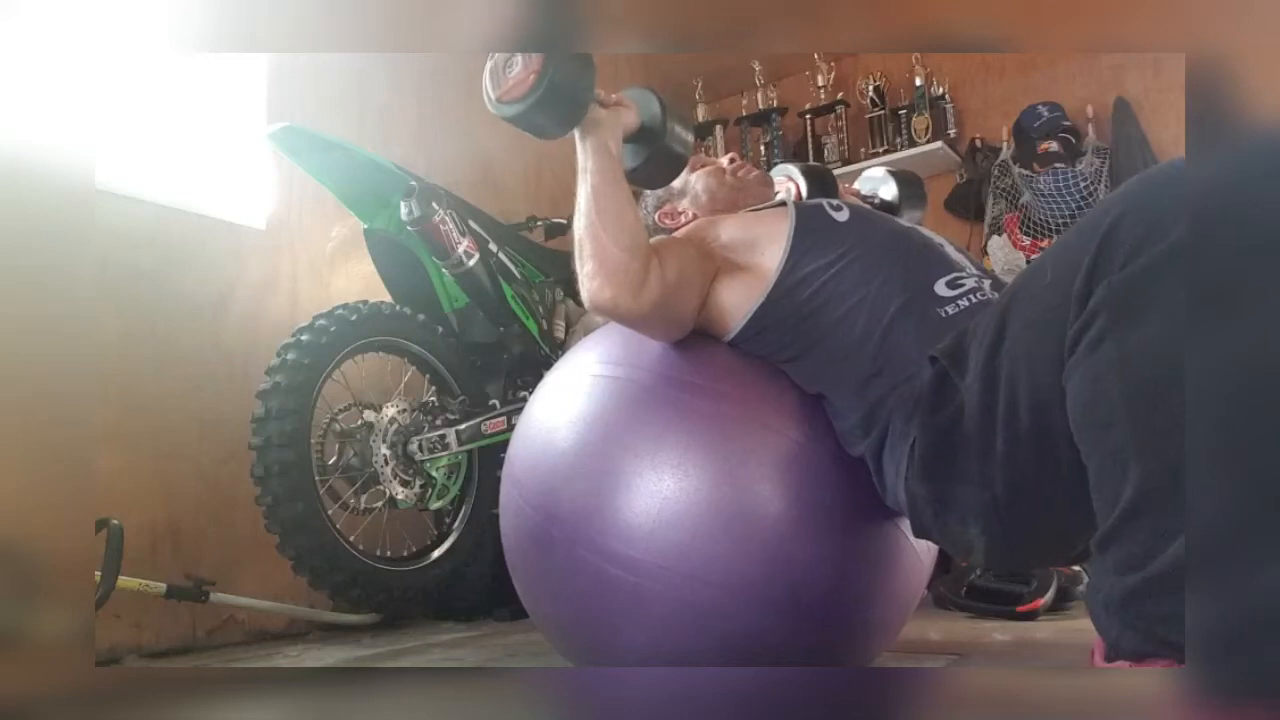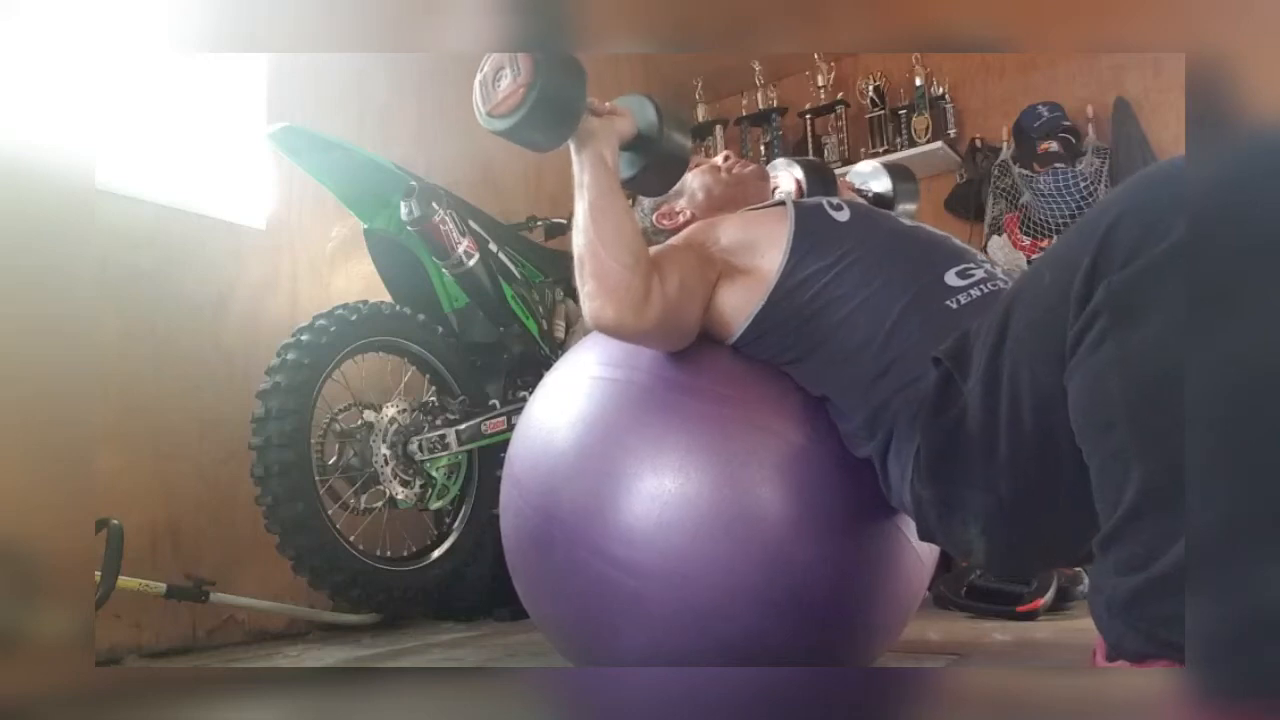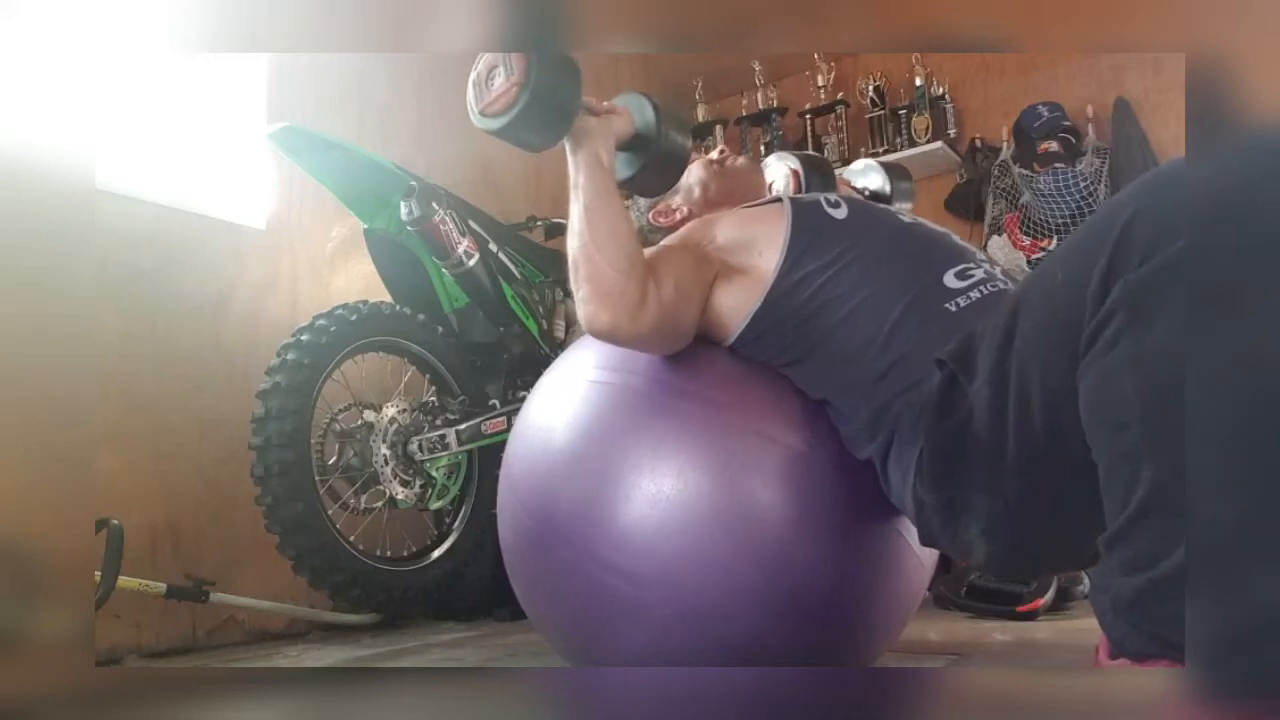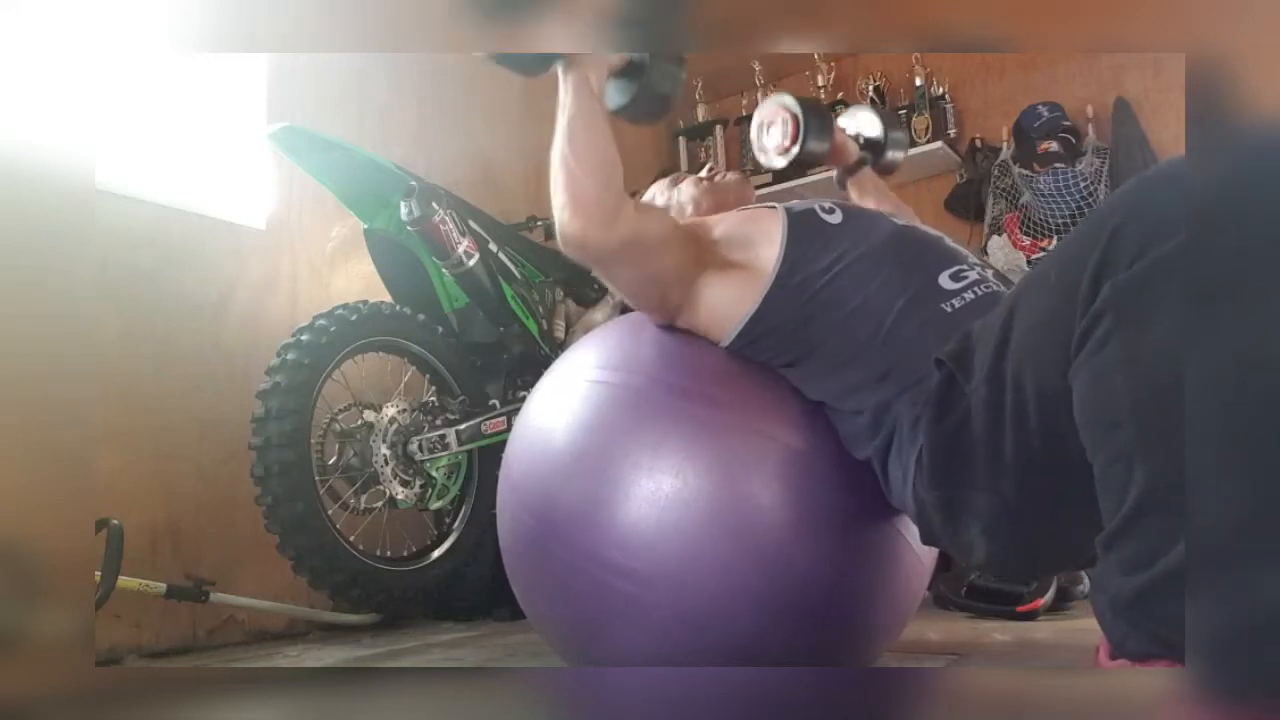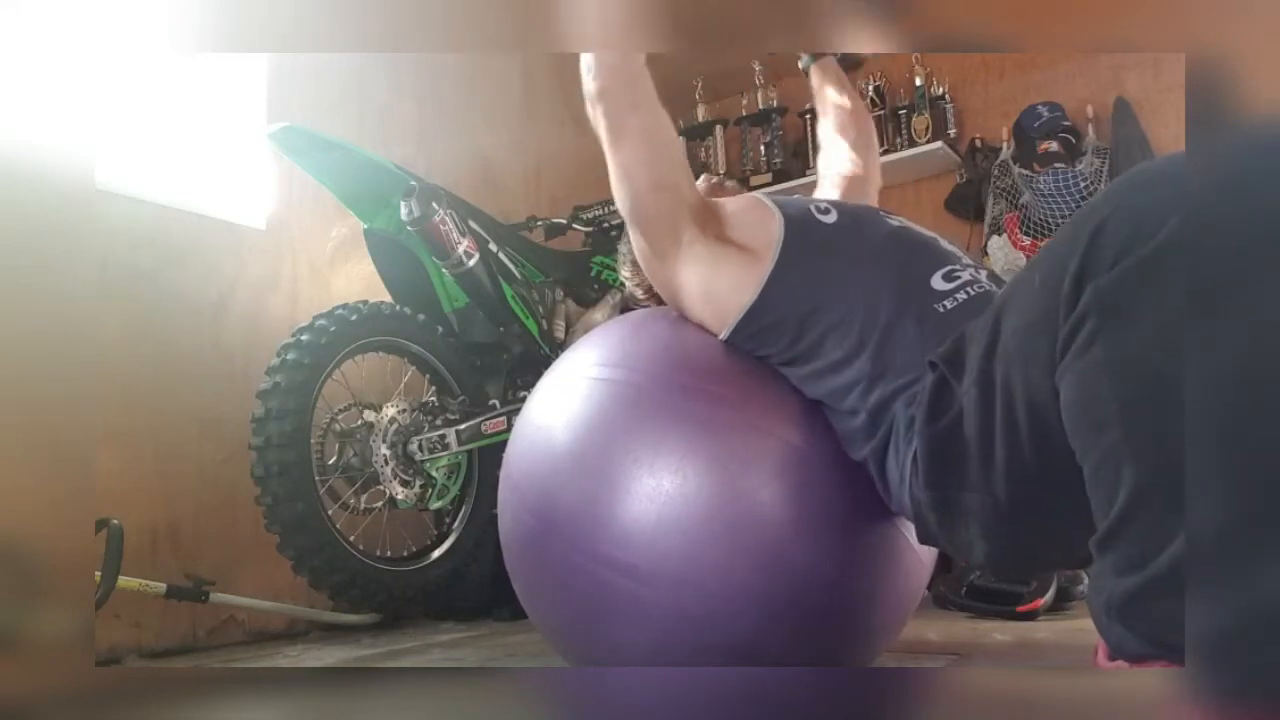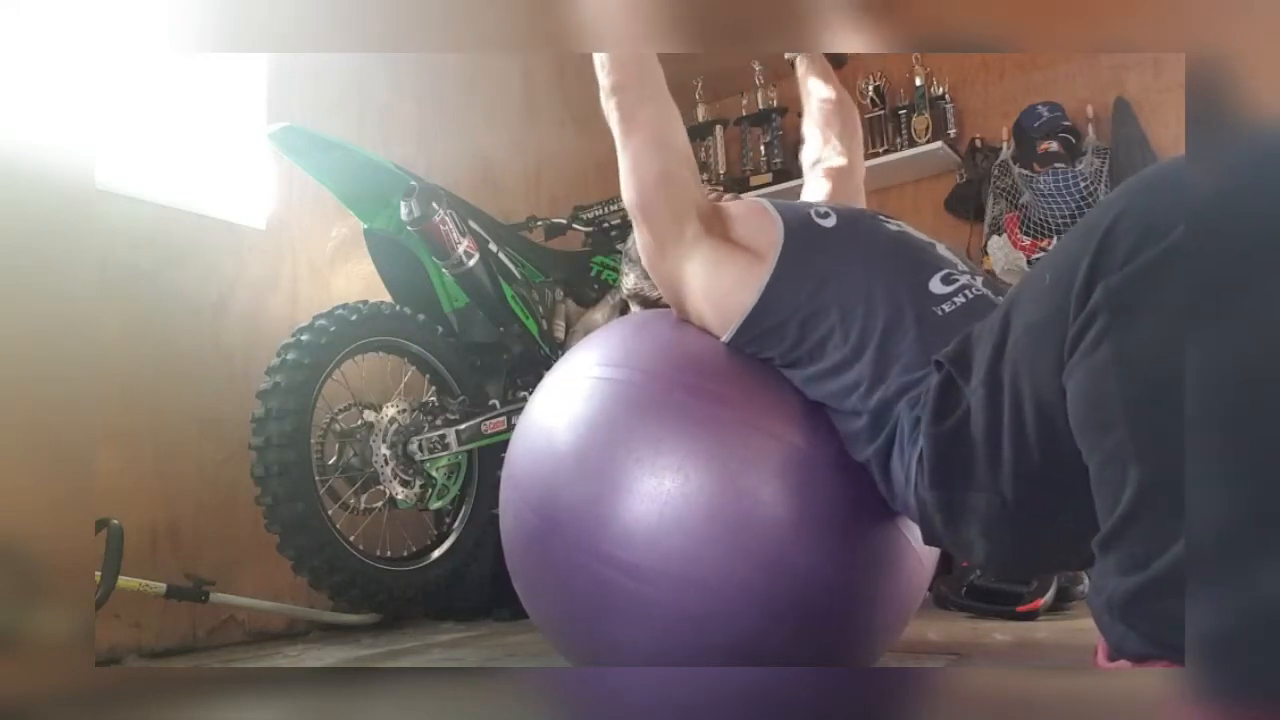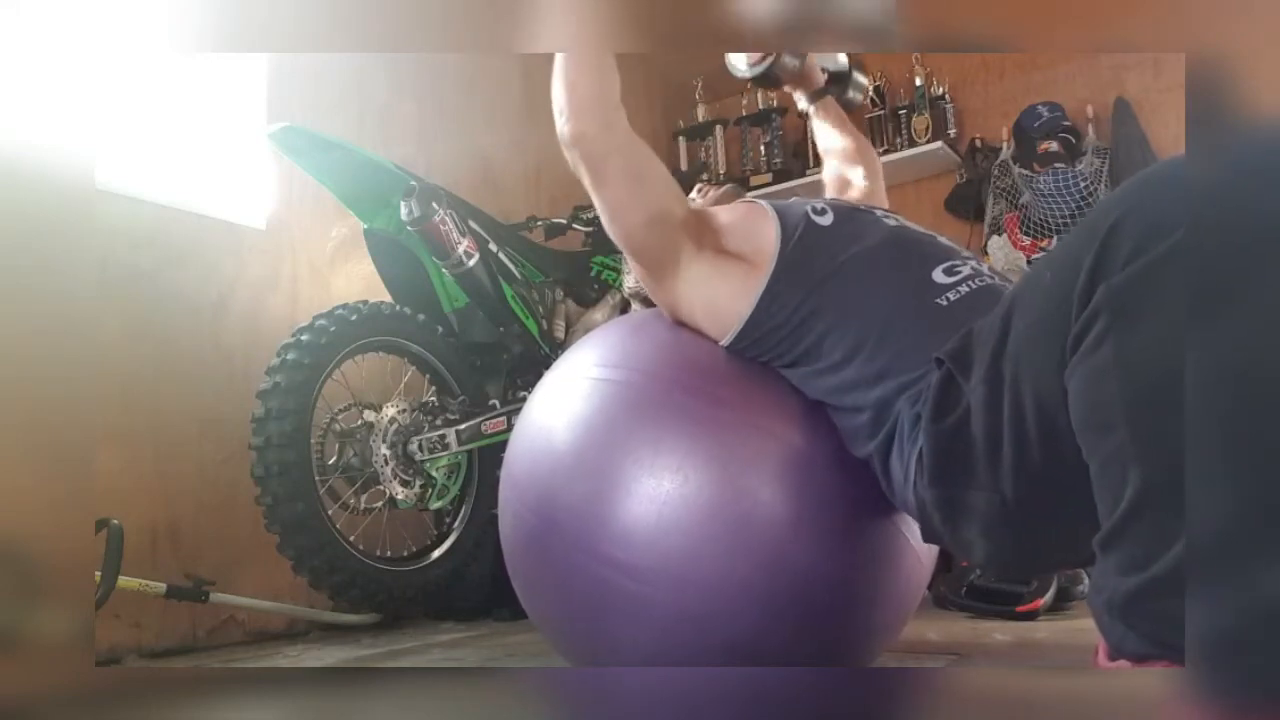
dt=0.4s
person 1, frame 1
left shoulder: (800, 235)
right shoulder: (706, 247)
right elbow: (617, 287)
left wrist: (856, 216)
right wrist: (599, 138)
right hip: (967, 433)
right knee: (1158, 217)
person 1, frame 2
left shoulder: (810, 233)
right shoulder: (705, 250)
right elbow: (620, 304)
left wrist: (852, 210)
right wrist: (595, 149)
right hip: (969, 428)
right knee: (1157, 217)
person 1, frame 3
left shoulder: (793, 233)
right shoulder: (700, 249)
right elbow: (615, 310)
left wrist: (851, 208)
right wrist: (590, 150)
right hip: (972, 423)
person 1, frame 4
left shoulder: (792, 239)
right shoulder: (694, 260)
left elbow: (891, 238)
right elbow: (591, 222)
left wrist: (850, 161)
right wrist: (581, 79)
right hip: (966, 428)
right ankle: (1152, 641)
person 1, frame 5
left shoulder: (808, 222)
right shoulder: (689, 247)
left elbow: (851, 149)
right elbow: (615, 103)
left wrist: (818, 61)
right hip: (962, 435)
right ankle: (1153, 642)
person 1, frame 6
left shoulder: (808, 224)
right shoulder: (691, 249)
left elbow: (835, 144)
right elbow: (629, 96)
left wrist: (806, 55)
right hip: (966, 432)
right knee: (1161, 213)
right ankle: (1151, 643)
person 1, frame 7
left shoulder: (806, 232)
right shoulder: (690, 266)
left elbow: (857, 165)
right elbow: (590, 134)
left wrist: (812, 93)
right hip: (963, 423)
right knee: (1175, 206)
right ankle: (1151, 643)
